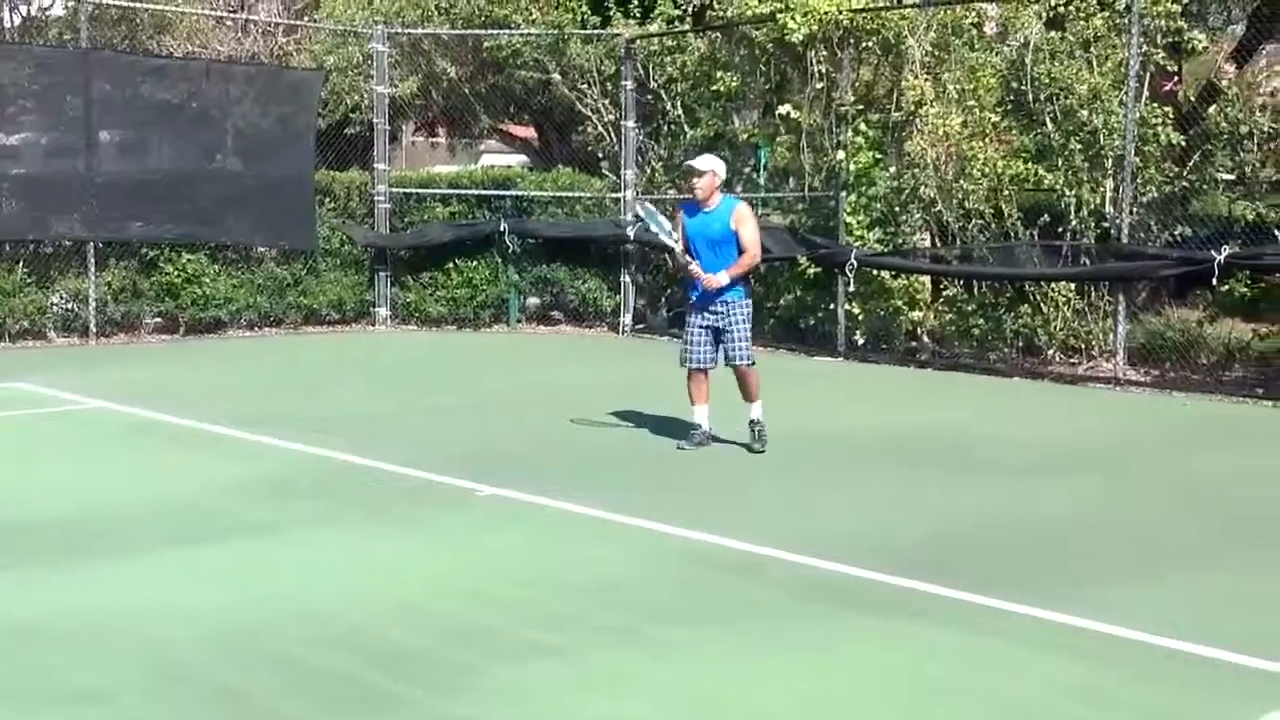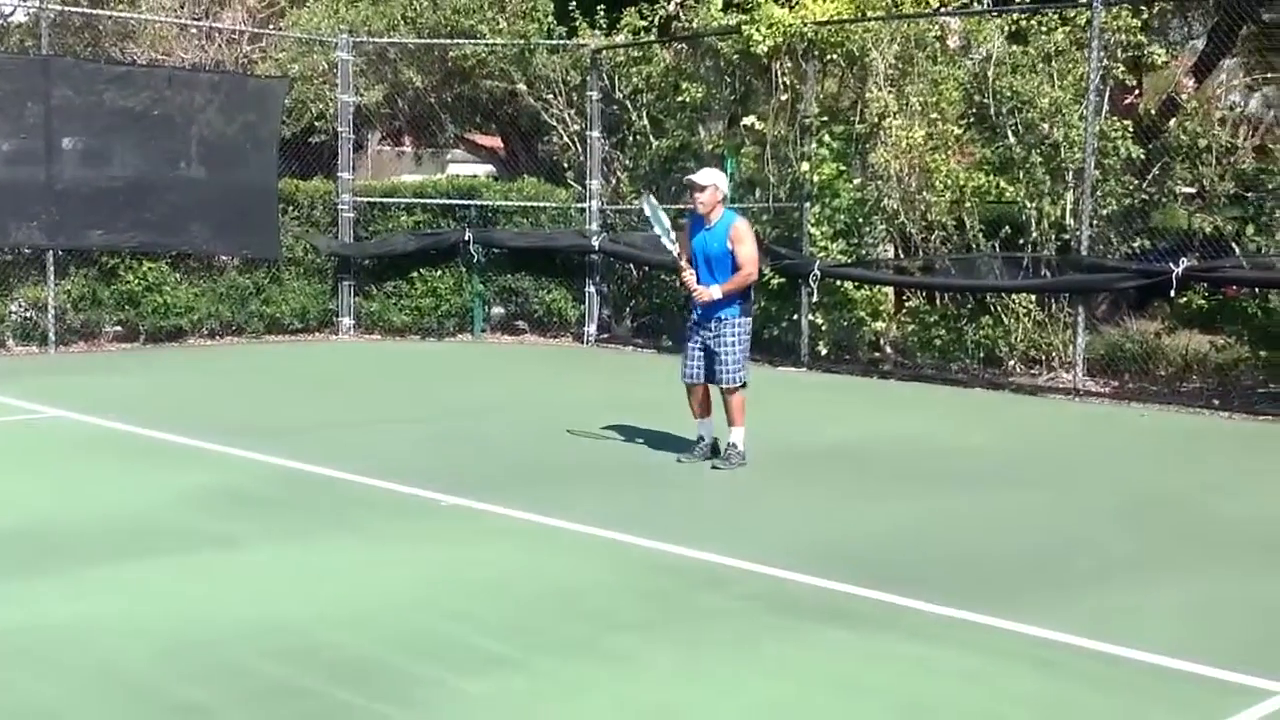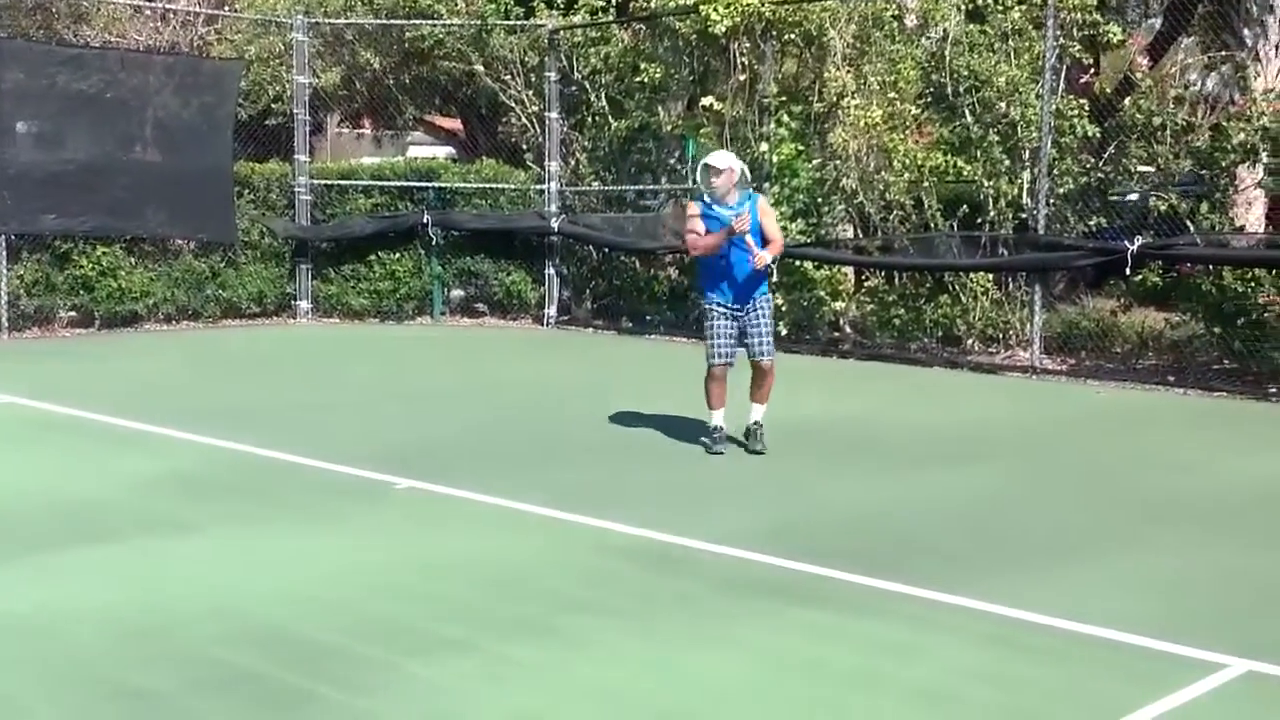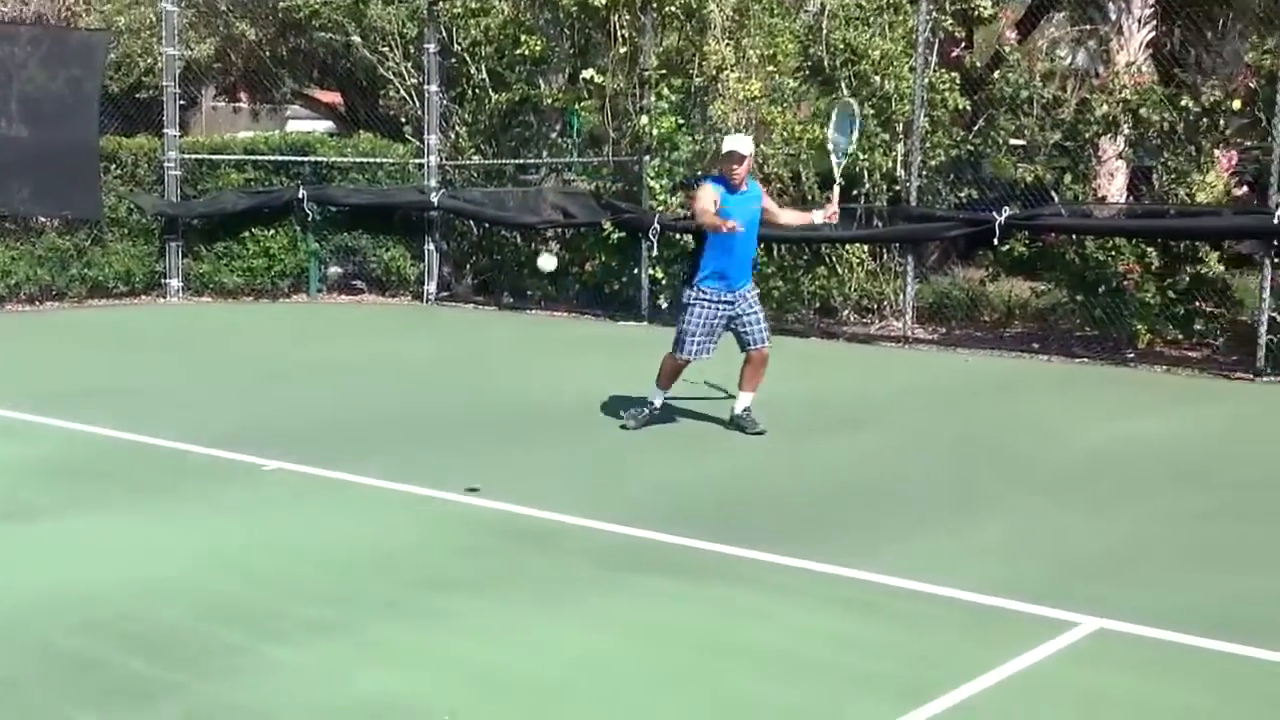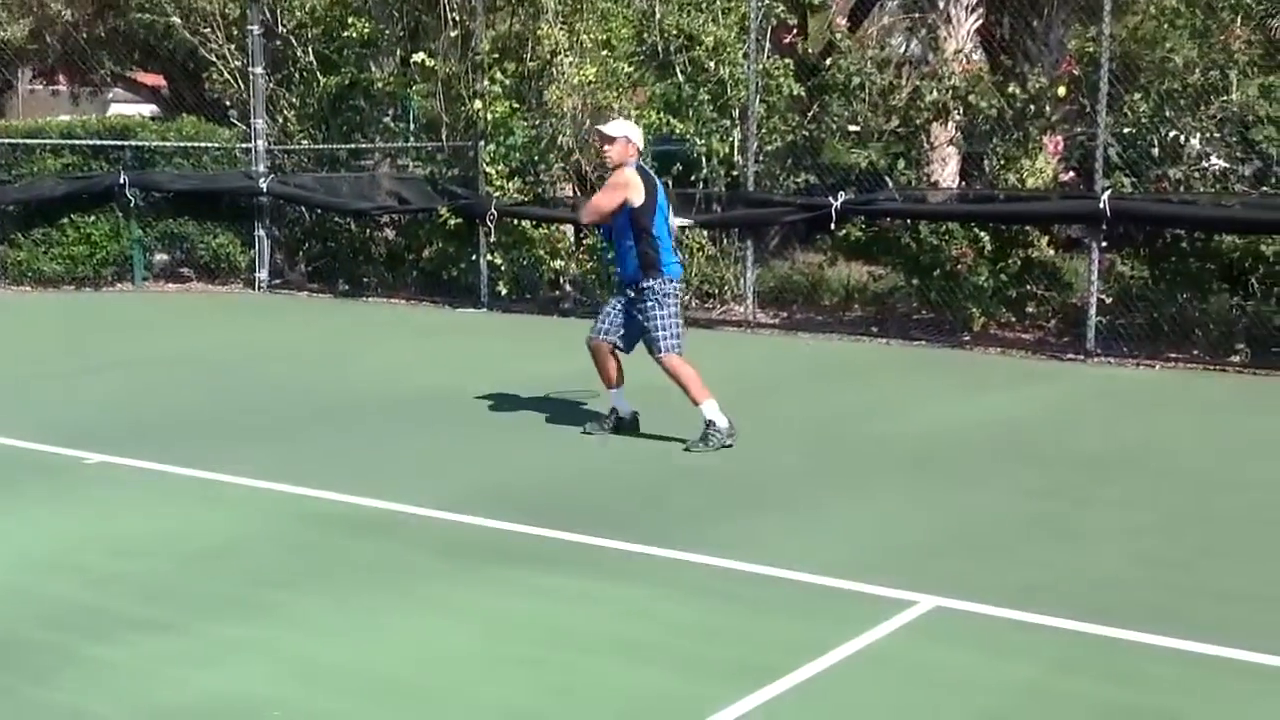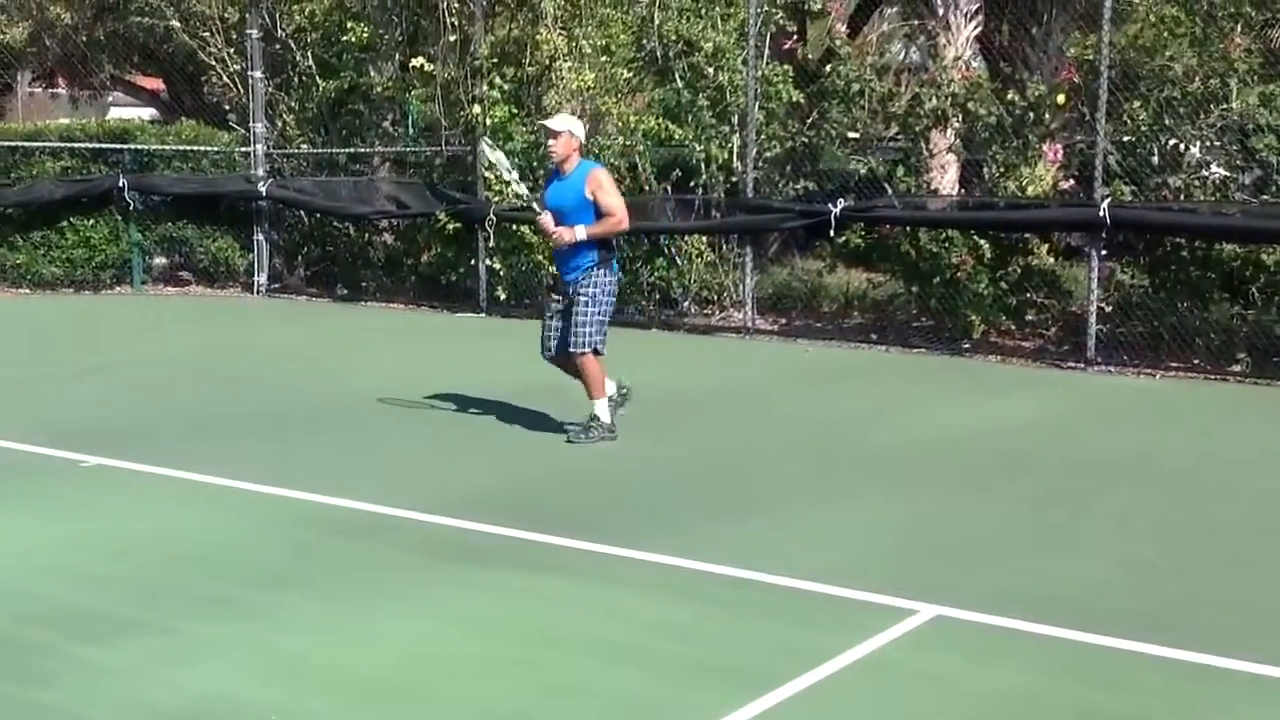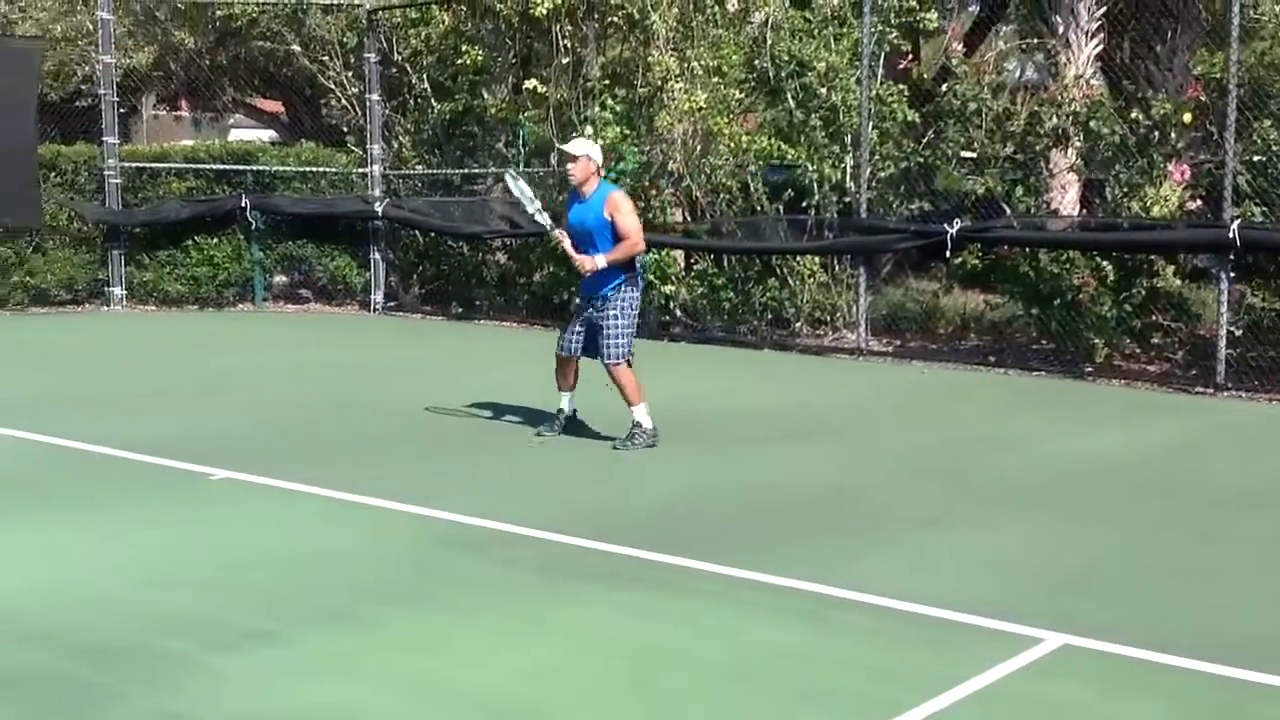
dt=0.7s
person 1, frame 1
left shoulder: (737, 210)
right shoulder: (685, 212)
left elbow: (753, 254)
left wrist: (723, 277)
right wrist: (686, 263)
left hip: (734, 299)
right hip: (699, 301)
left knee: (741, 363)
right knee: (696, 366)
left ankle: (756, 420)
right ankle: (701, 428)
person 1, frame 2
left shoulder: (737, 226)
right shoulder: (693, 225)
left elbow: (750, 272)
right elbow: (686, 262)
left wrist: (716, 292)
right wrist: (687, 275)
left hip: (732, 317)
right hip: (701, 315)
left knee: (729, 384)
right knee: (693, 381)
left ankle: (736, 447)
right ankle: (707, 441)
person 1, frame 3
left shoulder: (757, 204)
right shoulder: (697, 207)
left elbow: (777, 241)
right elbow: (695, 248)
left wrist: (767, 255)
right wrist: (728, 233)
left hip: (755, 298)
right hip: (717, 300)
left knee: (764, 364)
right knee: (717, 367)
left ankle: (755, 425)
right ankle: (717, 428)
person 1, frame 4
left shoulder: (757, 192)
right shoulder: (709, 189)
left elbow: (776, 215)
right elbow: (703, 217)
left wrist: (819, 216)
right wrist: (724, 225)
left hip: (742, 290)
right hip: (704, 290)
left knee: (758, 351)
right knee: (683, 355)
left ankle: (740, 410)
right ankle: (653, 404)
person 1, frame 5
left shoulder: (626, 176)
right shoulder: (641, 180)
left elbow: (587, 215)
left wrist: (603, 213)
left hip: (656, 282)
right hip: (634, 283)
left knee: (667, 356)
right knee: (599, 342)
left ankle: (719, 425)
right ankle: (621, 414)
person 1, frame 6
left shoulder: (595, 176)
right shoulder: (551, 179)
left elbow: (620, 221)
left wrist: (577, 232)
right wrist: (547, 227)
left hip: (596, 275)
right hip: (565, 278)
left knee: (583, 350)
right knee: (553, 350)
left ankle: (603, 419)
right ankle: (611, 390)
person 1, frame 7
left shoulder: (614, 198)
right shoulder: (573, 199)
left elbow: (636, 243)
left wrist: (598, 261)
right wrist: (565, 243)
left hip: (619, 290)
right hip: (590, 291)
left knee: (615, 361)
right knee: (566, 353)
left ankle: (644, 426)
right ankle: (566, 414)
